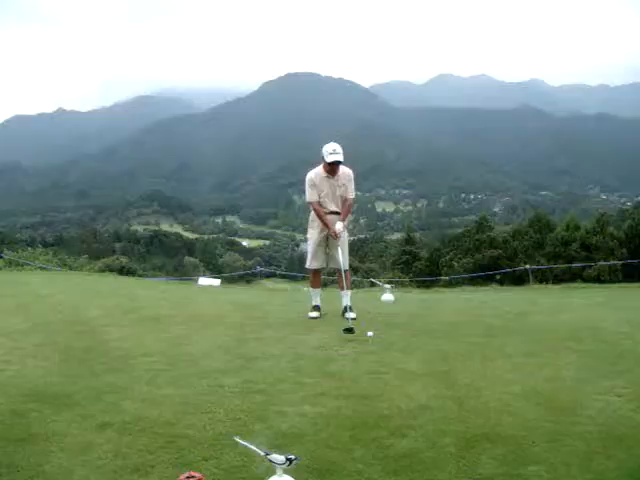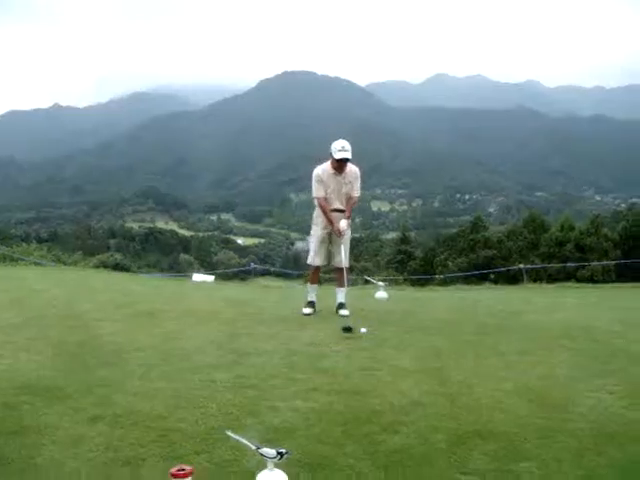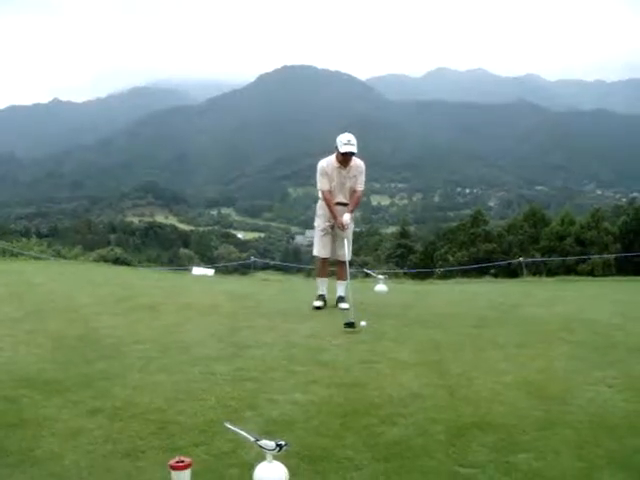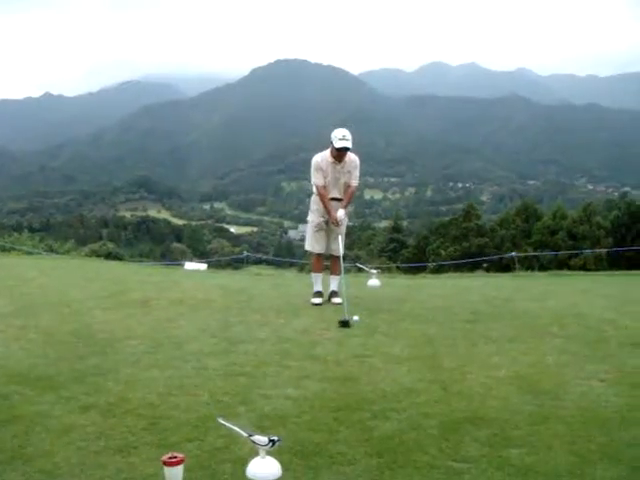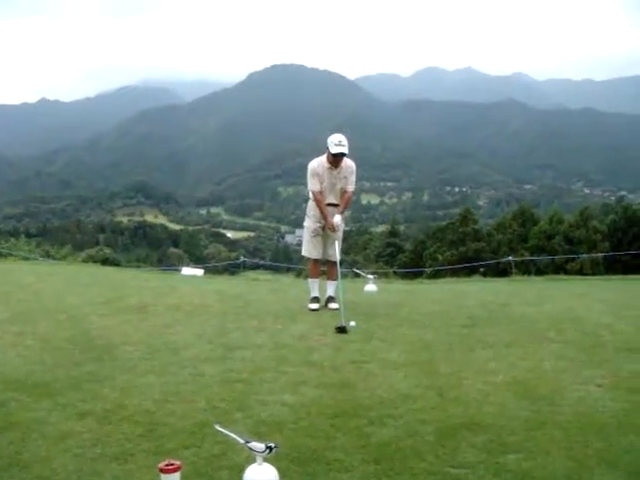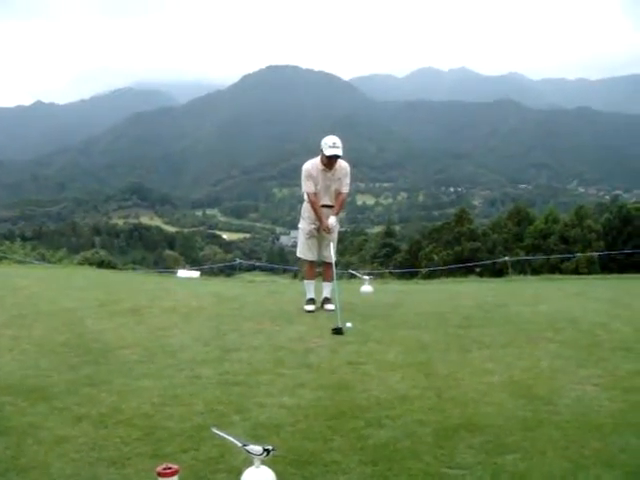
dt=0.3s
person 1, frame 1
left shoulder: (348, 174)
right shoulder: (312, 176)
left elbow: (349, 200)
right elbow: (315, 205)
left wrist: (340, 222)
right wrist: (329, 226)
left hip: (340, 221)
right hip: (319, 221)
left knee: (343, 265)
right knee: (315, 266)
left ankle: (347, 305)
right ankle: (316, 304)
person 1, frame 2
left shoulder: (354, 172)
right shoulder: (319, 172)
left elbow: (354, 198)
right elbow: (321, 201)
left wrist: (345, 219)
right wrist: (333, 224)
left hip: (343, 218)
right hip: (323, 217)
left knee: (342, 264)
right knee: (315, 262)
left ankle: (341, 302)
right ankle: (311, 300)
person 1, frame 3
left shoulder: (359, 165)
right shoulder: (324, 165)
left elbow: (358, 192)
right elbow: (326, 194)
left wrist: (348, 213)
right wrist: (336, 218)
left hip: (347, 212)
right hip: (326, 210)
left knee: (343, 257)
right knee: (322, 255)
left ankle: (341, 295)
right ankle: (321, 293)
person 1, frame 4
left shoulder: (354, 161)
right shoulder: (318, 160)
left elbow: (352, 187)
right elbow: (320, 189)
left wrist: (342, 209)
right wrist: (330, 213)
left hip: (340, 207)
right hip: (320, 205)
left knee: (336, 252)
right knee: (317, 250)
left ankle: (334, 290)
right ankle: (317, 290)
person 1, frame 5
left shoulder: (350, 166)
right shoulder: (314, 165)
left elbow: (348, 193)
right elbow: (317, 195)
left wrist: (338, 215)
right wrist: (327, 219)
left hip: (337, 212)
right hip: (317, 211)
left knee: (333, 257)
right knee: (313, 256)
left ankle: (330, 295)
right ankle: (314, 295)
person 1, frame 6
left shoulder: (344, 167)
right shoulder: (309, 167)
left elbow: (342, 194)
right elbow: (312, 197)
left wrist: (333, 216)
right wrist: (322, 220)
left hip: (332, 213)
right hip: (311, 212)
left knee: (329, 259)
right knee: (308, 258)
left ankle: (327, 296)
right ankle: (310, 297)
